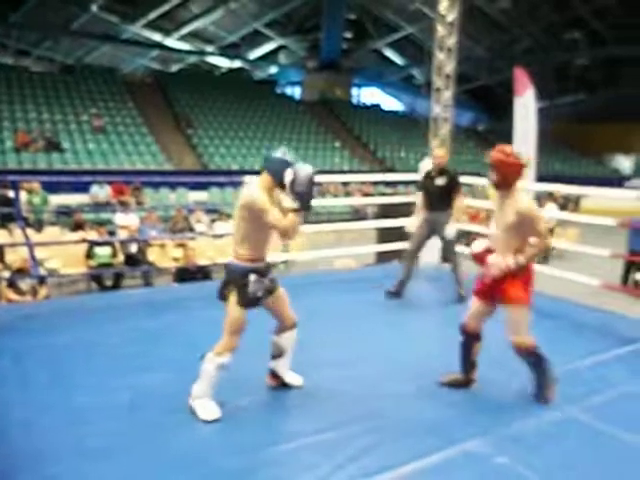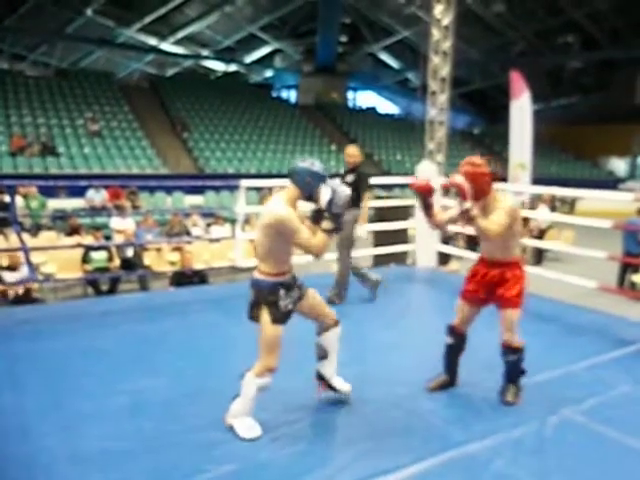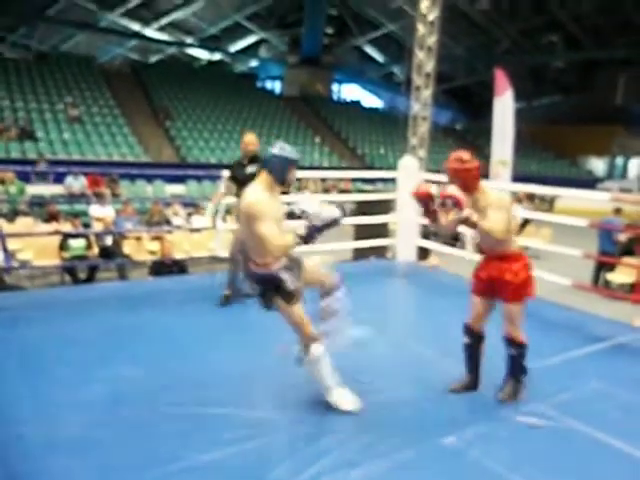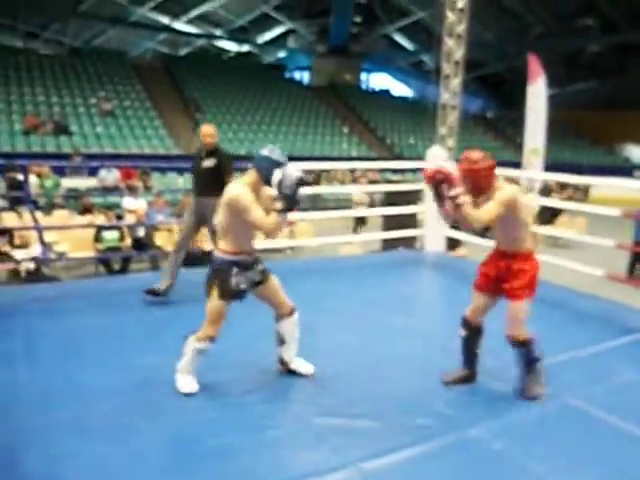
dt=1s
person 1, frame 1
left shoulder: (271, 193)
right shoulder: (254, 196)
left elbow: (286, 226)
right elbow: (287, 231)
left wrist: (298, 198)
right wrist: (299, 196)
left hip: (261, 269)
right hip: (243, 272)
left knee: (288, 321)
right knee: (230, 342)
left ankle: (278, 371)
right ankle: (200, 395)
person 1, frame 2
left shoulder: (287, 203)
right shoulder: (280, 213)
left elbow: (308, 232)
right elbow: (316, 248)
left wrist: (322, 214)
right wrist: (332, 217)
left hip: (287, 280)
right hip: (270, 288)
left knee: (330, 320)
right knee: (268, 363)
left ankle: (327, 375)
right ankle: (238, 414)
person 1, frame 3
left shoulder: (270, 190)
right shoulder: (256, 200)
right elbow: (276, 248)
left wrist: (294, 213)
right wrist: (307, 233)
left hip: (285, 261)
right hip: (271, 274)
left knee: (331, 283)
right knee: (308, 336)
right ankle: (333, 389)
person 1, frame 4
left shoulder: (262, 190)
right shoulder: (238, 194)
left elbow: (276, 222)
right elbow: (269, 229)
left wrist: (287, 198)
right wrist: (284, 200)
left hip: (250, 260)
right hip: (227, 265)
left knee: (286, 309)
right knee: (210, 331)
left ankle: (288, 360)
right ankle: (185, 370)
person 2, frame 1
left shoulder: (524, 205)
right shoulder: (499, 198)
left elbow: (543, 241)
left wrist: (513, 263)
right wrist: (487, 245)
left hip: (516, 275)
right hip: (494, 272)
left knee: (519, 339)
right knee: (470, 325)
left ankle: (543, 377)
right ankle: (467, 375)
person 2, frame 2
left shoulder: (506, 205)
right shoulder: (470, 203)
left elbow: (490, 232)
right elbow: (438, 223)
left wrist: (466, 205)
right wrist: (425, 200)
left hip: (509, 273)
right hip: (483, 268)
left knee: (509, 337)
right knee: (458, 325)
left ankle: (512, 381)
right ankle: (450, 375)
person 2, frame 3
left shoulder: (496, 197)
right shoulder: (466, 199)
left elbow: (495, 234)
right elbow: (444, 229)
left wrist: (465, 211)
left hip: (511, 266)
right hip: (488, 265)
left knee: (512, 330)
right knee: (473, 325)
left ankle: (515, 378)
right ankle: (471, 377)
person 2, frame 4
left shoulder: (508, 194)
right shoulder: (482, 194)
left elbow: (475, 221)
right elbow: (451, 217)
left wrist: (456, 192)
right wrist: (438, 189)
left hip: (521, 265)
right hip: (497, 258)
left knee: (515, 330)
right knee: (471, 319)
left ankle: (531, 370)
right ankle: (469, 369)
person 3, frame 1
left shoulder: (451, 176)
right shoulder: (427, 175)
left elbow: (458, 200)
left wrist: (453, 222)
right wrist: (417, 218)
left hip: (444, 218)
right hip: (428, 217)
left knee: (451, 256)
right knee: (411, 250)
left ankle: (460, 291)
right ankle: (399, 288)
person 3, frame 2
left shoulder: (361, 174)
right shoulder: (346, 173)
left elbow: (365, 200)
left wrist: (362, 224)
left hip: (351, 216)
right hip: (343, 216)
left knee: (343, 258)
right knee: (344, 257)
left ankle: (337, 295)
right ankle: (372, 281)
person 3, frame 3
left shoulder: (261, 164)
right shoulder: (237, 165)
right elbow: (229, 187)
right wrist: (214, 202)
left knee: (235, 251)
left ankle: (231, 291)
person 3, frame 4
left shoulder: (222, 157)
right shoulder: (199, 156)
left hip: (214, 204)
right hip: (196, 204)
right knee: (180, 244)
right ankle: (164, 287)
